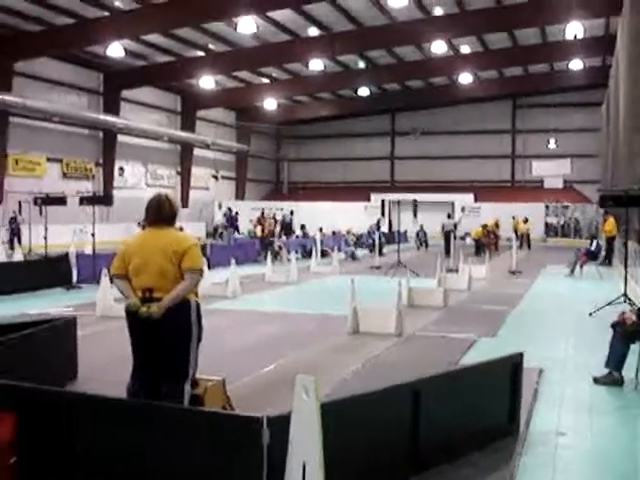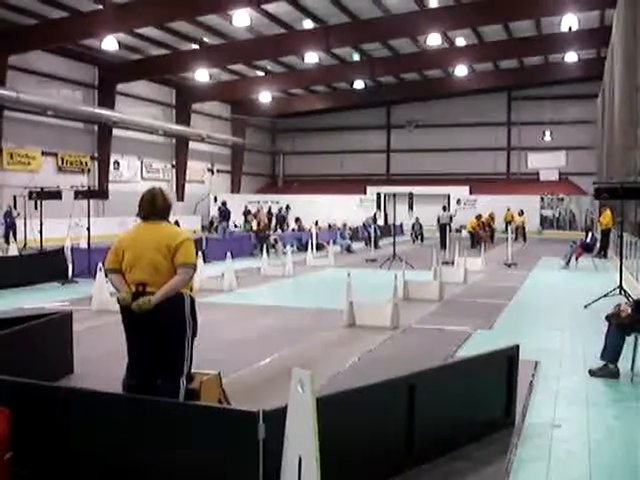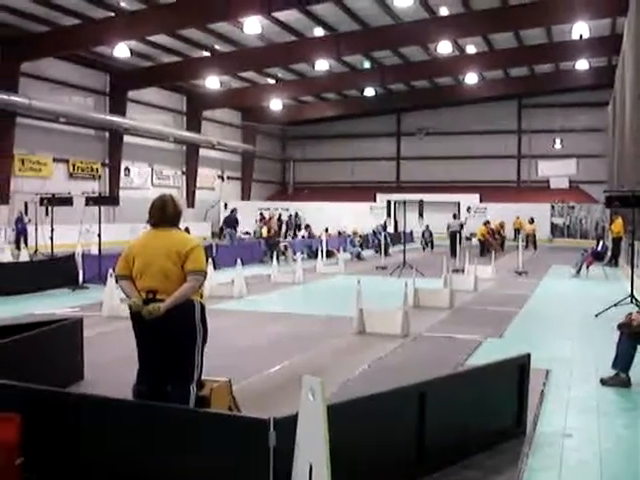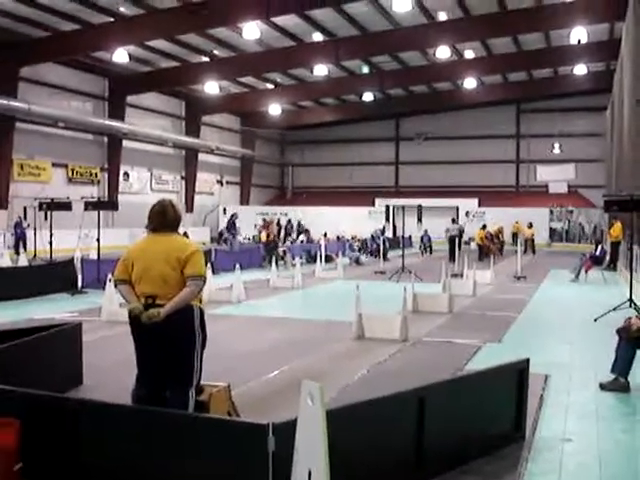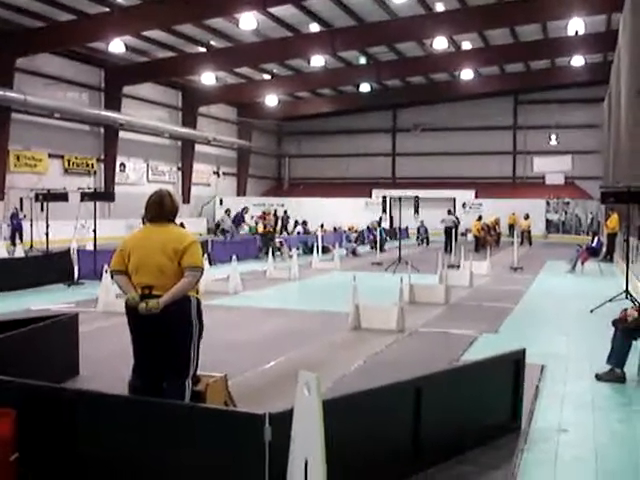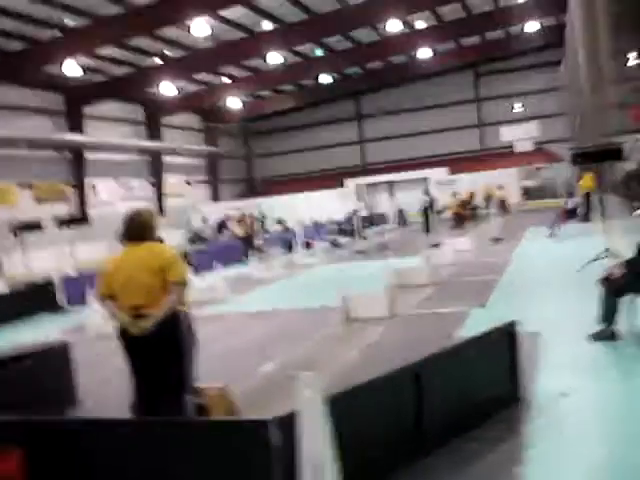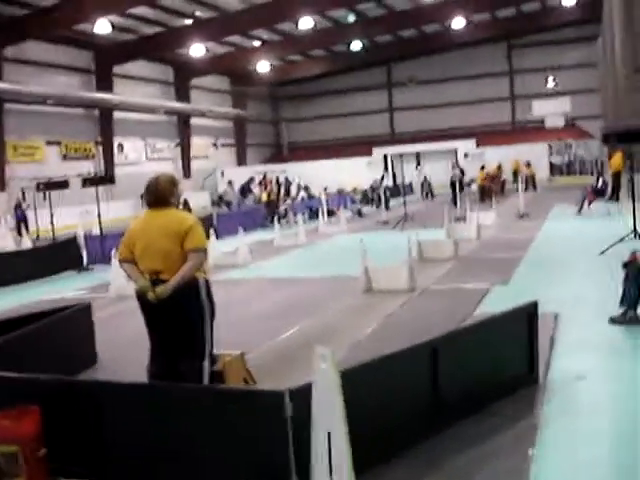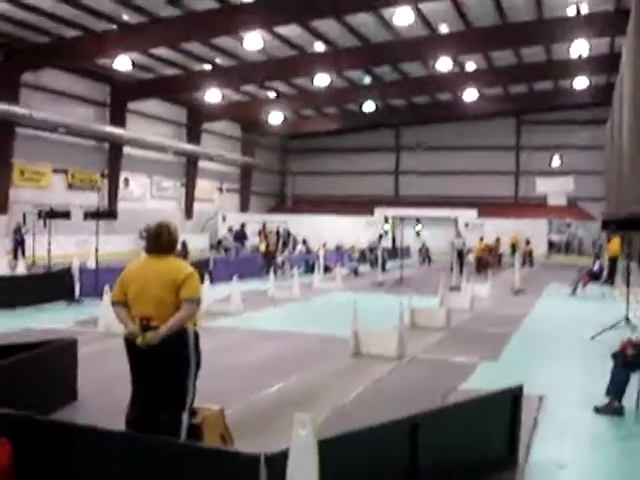
dt=0.5s
person 1, frame 1
left shoulder: (132, 243)
right shoulder: (185, 242)
left elbow: (117, 275)
right elbow: (192, 279)
left wrist: (132, 298)
right wrist: (164, 304)
left hip: (139, 313)
right hip: (177, 312)
left knee: (143, 371)
right knee: (178, 374)
person 1, frame 2
left shoulder: (125, 237)
right shoulder: (178, 236)
left elbow: (112, 270)
right elbow: (185, 274)
left wrist: (125, 292)
right wrist: (156, 298)
left hip: (134, 307)
right hip: (171, 306)
left knee: (138, 365)
right knee: (173, 369)
person 1, frame 3
left shoulder: (136, 244)
right shoulder: (188, 243)
left elbow: (122, 276)
right elbow: (195, 280)
left wrist: (135, 299)
right wrist: (166, 304)
left hip: (144, 314)
right hip: (181, 313)
left knee: (148, 372)
right knee: (183, 376)
person 1, frame 4
left shoulder: (135, 249)
right shoulder: (188, 248)
left elbow: (121, 281)
right elbow: (195, 285)
left wrist: (135, 303)
right wrist: (166, 310)
left hip: (143, 319)
right hip: (180, 318)
left knee: (147, 377)
right knee: (182, 381)
person 1, frame 5
left shoulder: (132, 239)
right shoulder: (185, 239)
left elbow: (117, 271)
right elbow: (192, 276)
left wrist: (132, 294)
right wrist: (163, 301)
left hip: (139, 310)
right hip: (177, 309)
left knee: (143, 367)
right knee: (179, 371)
person 1, frame 6
left shoulder: (114, 262)
right shoulder: (165, 254)
left elbow: (105, 296)
right elbow: (177, 292)
left wrist: (124, 318)
right wrist: (154, 319)
left hip: (133, 329)
right hip: (167, 325)
left knee: (144, 385)
right knee: (176, 385)
person 1, frame 7
left shoulder: (135, 226)
right shoulder: (186, 221)
left elbow: (125, 260)
right elbow: (197, 258)
left wrist: (141, 282)
right wrist: (171, 285)
left hip: (150, 294)
right hip: (186, 291)
left knee: (161, 350)
right knee: (195, 350)
person 1, frame 8
left shoulder: (131, 269)
right shoulder: (183, 270)
left elbow: (117, 303)
right elbow: (189, 308)
left wrist: (131, 326)
right wrist: (161, 332)
left hip: (138, 340)
right hip: (175, 340)
left knee: (141, 396)
right knee: (176, 400)
